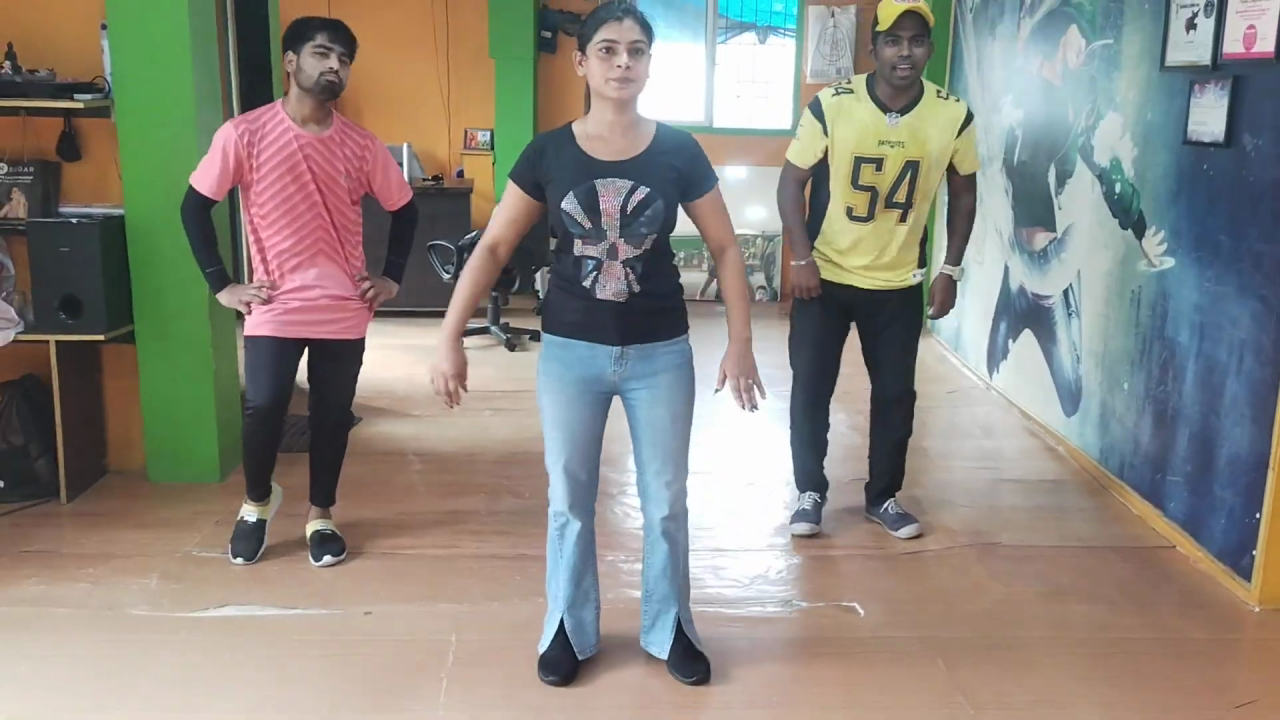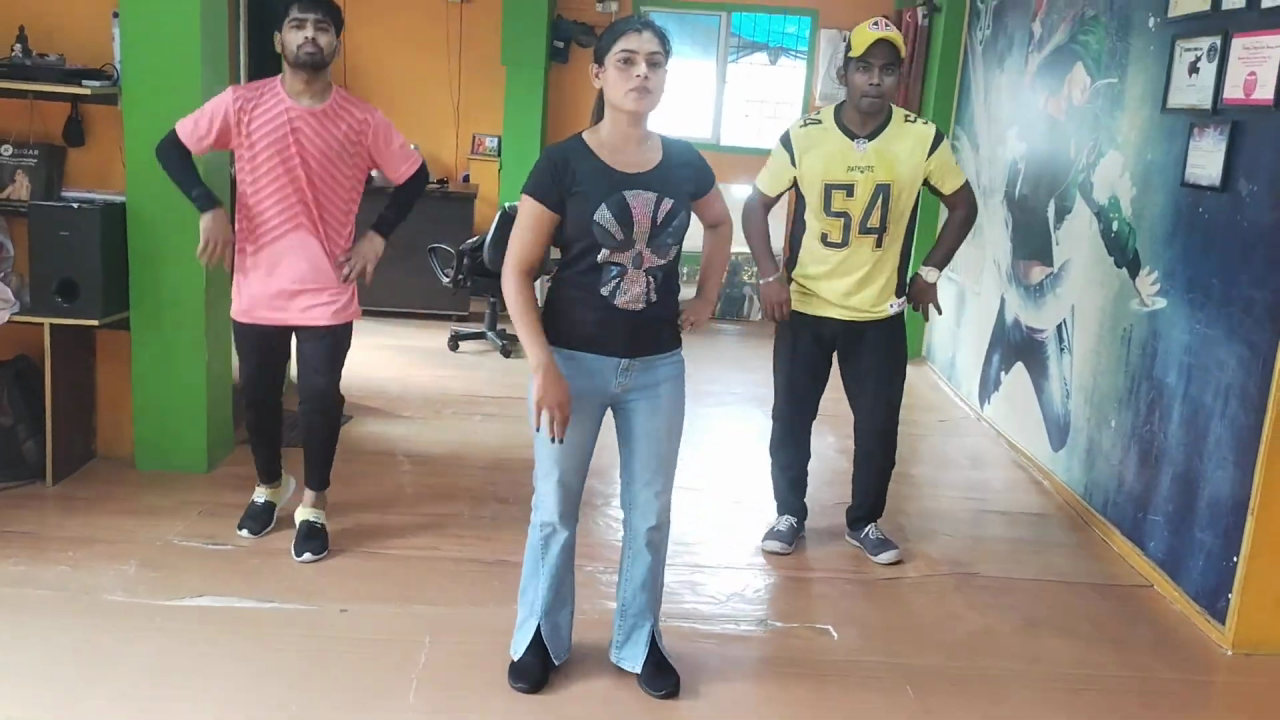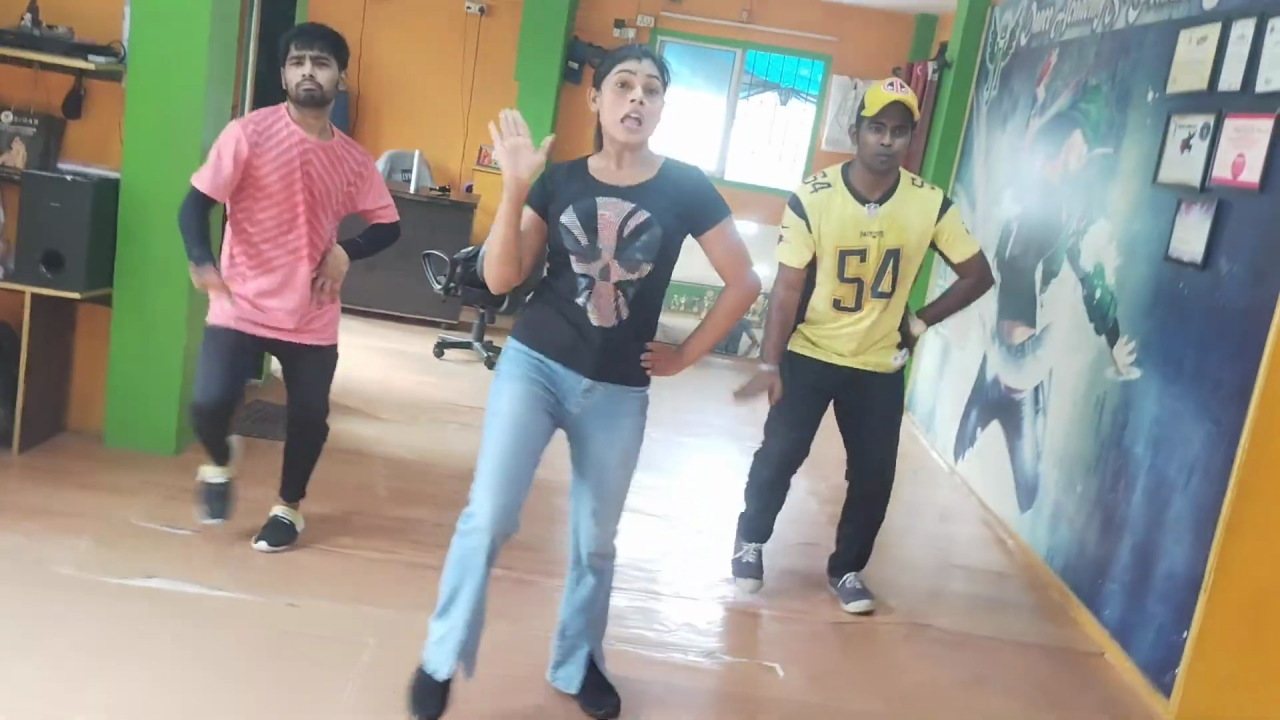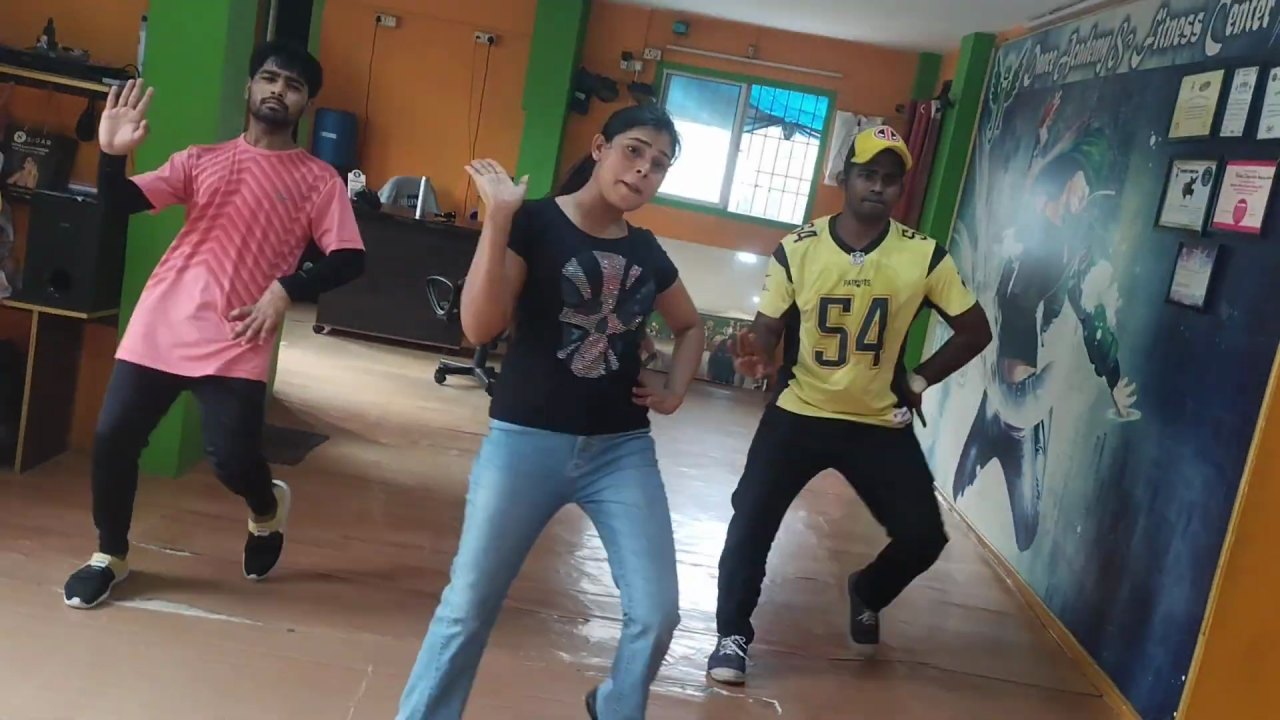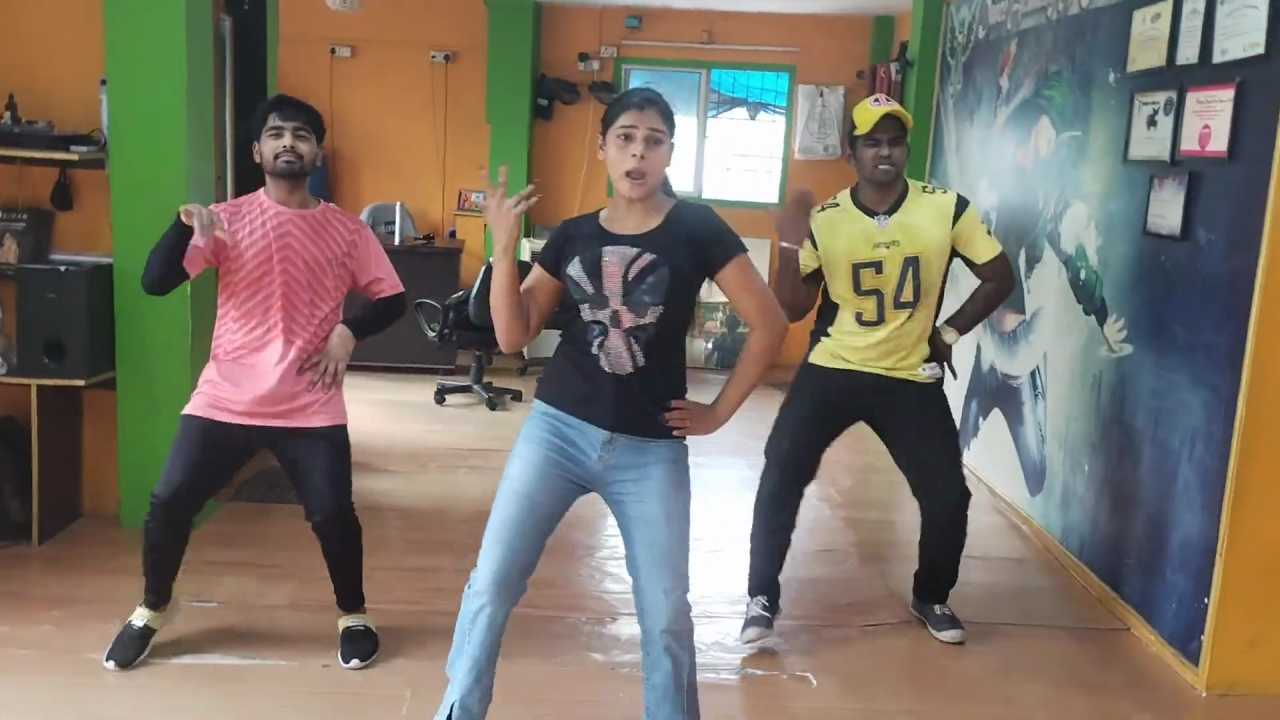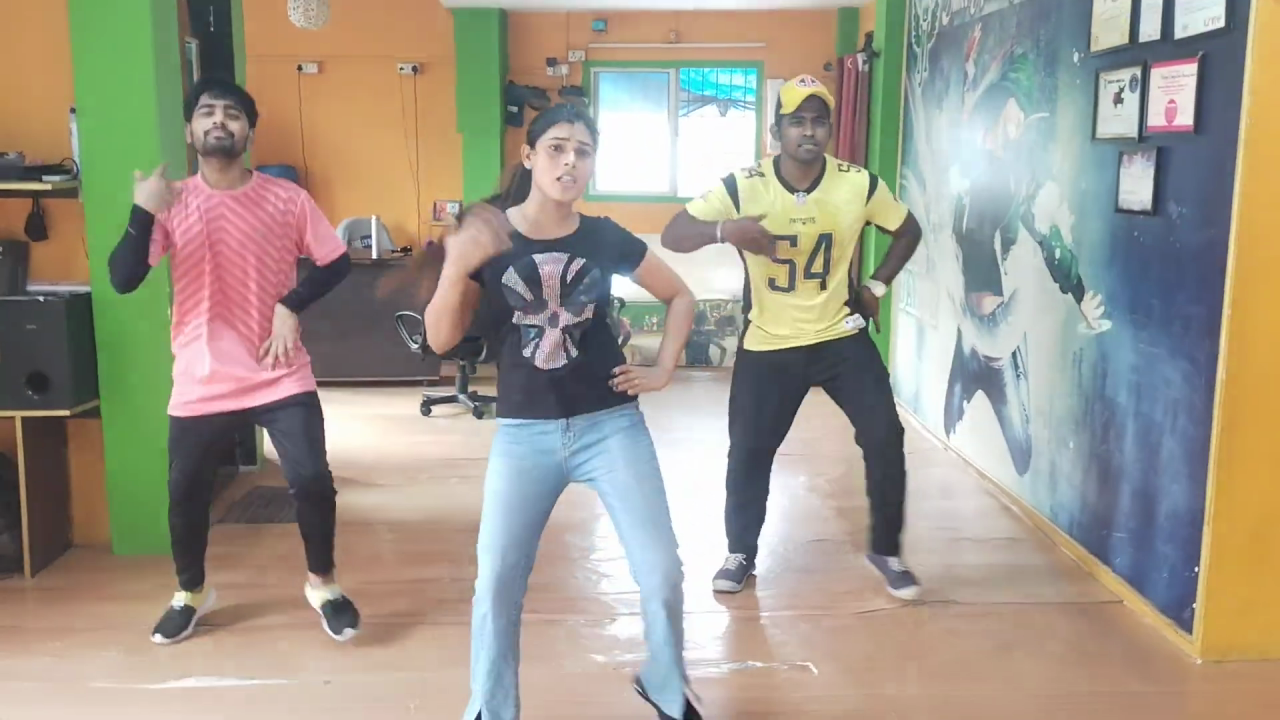
dt=0.5s
person 1, frame 1
left shoulder: (678, 150)
right shoulder: (549, 152)
left elbow: (726, 248)
right elbow: (493, 247)
left wrist: (741, 345)
right wrist: (451, 337)
left hip: (659, 353)
right hip: (570, 351)
left knee: (666, 500)
right knee: (569, 499)
left ankle: (669, 628)
right ankle: (567, 628)
person 1, frame 2
left shoulder: (685, 163)
right shoulder: (563, 162)
left elbow: (721, 226)
right elbow: (515, 270)
left wrist: (705, 301)
right wrist: (542, 366)
left hip: (657, 366)
right hip: (574, 361)
left knee: (649, 514)
right knee: (555, 508)
left ankle: (638, 642)
right ankle: (539, 637)
person 1, frame 3
left shoulder: (686, 187)
right shoulder: (561, 179)
left elbow: (743, 285)
right elbow: (500, 275)
left wrist: (685, 356)
right wrist: (514, 186)
left hip: (618, 389)
right hip: (534, 364)
left knee: (594, 539)
right knee: (489, 515)
left ankle: (578, 665)
right ankle: (442, 659)
person 1, frame 4
left shoulder: (645, 250)
right shoulder: (534, 222)
left elbow: (688, 327)
right elbow: (477, 327)
left wrist: (673, 391)
right wrist: (495, 220)
left hip: (622, 449)
right hip: (527, 440)
left knee: (655, 614)
right knee: (468, 606)
person 1, frame 5
left shoulder: (698, 228)
right shoulder: (571, 237)
left elbow: (768, 322)
right elbow: (512, 337)
left wrist: (718, 412)
right wrist: (503, 246)
left hip: (648, 446)
right hip: (556, 429)
left knee: (665, 612)
right knee: (493, 582)
person 1, frame 6
left shoulder: (605, 237)
right shoulder: (485, 235)
left elbow: (679, 297)
right elbow: (439, 338)
left wrist: (661, 370)
right wrist: (457, 266)
left hip: (609, 426)
right hip: (524, 434)
left knee: (661, 573)
right knee: (496, 583)
person 2, frame 1
left shoulder: (362, 145)
right shoulder: (244, 134)
left elbow: (402, 209)
right elbow: (195, 206)
left wrist: (392, 277)
right wrist: (221, 285)
left hip: (344, 307)
right hip: (276, 304)
left knee: (332, 414)
right knee: (263, 405)
left ankle: (320, 515)
right ankle: (256, 503)
person 2, frame 2
left shoulder: (363, 119)
right shoulder: (241, 104)
left elbow: (414, 177)
right elbow: (170, 148)
left wrist: (377, 236)
right wrist: (210, 208)
left hip: (327, 289)
right hip: (259, 285)
left knee: (320, 397)
right knee: (257, 393)
left ankle: (313, 504)
right ankle: (268, 486)
person 2, frame 3
left shoulder: (354, 158)
right shoulder: (250, 134)
left elbow: (384, 223)
right elbow: (196, 205)
left wrist: (346, 248)
right wrist: (204, 263)
left hip: (313, 309)
right hip: (244, 299)
left knee: (308, 416)
right knee: (209, 401)
left ankle: (288, 506)
right ankle: (218, 462)
person 2, frame 4
left shoulder: (319, 179)
right shoulder: (202, 159)
left elbow: (348, 260)
right elbow: (118, 203)
left wrist: (285, 290)
right wrist: (111, 152)
left hip: (236, 341)
right hip: (161, 326)
left knee: (232, 457)
right knee: (112, 439)
left ankle: (267, 510)
right ankle: (110, 554)
person 2, frame 5
left shoulder: (348, 229)
right shoulder: (225, 219)
left elbow: (391, 298)
right elbow: (154, 284)
left wrist: (350, 328)
right wrist: (182, 223)
left hip: (309, 400)
right hip: (230, 391)
left knee: (332, 512)
right knee: (172, 500)
left ankle: (354, 615)
right ankle: (151, 611)
person 2, frame 6
left shoulder: (287, 199)
right shoulder: (167, 203)
left elbow: (336, 262)
right elbow: (123, 279)
left wrist: (290, 306)
right wrist: (142, 211)
left hip: (278, 372)
right hip: (202, 378)
left knee: (310, 478)
right knee: (185, 491)
left ankle: (323, 583)
right ankle: (191, 593)
person 3, frame 1
left shoulder: (952, 116)
right shoulder: (830, 106)
left elbow: (964, 192)
right elbow: (792, 182)
left wrist: (951, 269)
right wrist: (798, 257)
left hip: (898, 285)
right hip: (825, 277)
left knee: (895, 395)
right knee: (810, 386)
left ankle: (883, 495)
right ankle: (810, 490)
person 3, frame 2
left shoulder: (923, 138)
right shoulder: (801, 137)
left elbow: (963, 207)
right elbow: (756, 208)
left wrist: (929, 273)
right wrist: (769, 276)
left hip: (879, 314)
right hip: (804, 309)
left knee: (878, 425)
right knee: (791, 418)
left ankle: (864, 521)
right ankle: (790, 513)
person 3, frame 3
left shoulder: (932, 203)
right shoulder: (812, 199)
left elbow: (978, 276)
right elbow: (787, 289)
left wrist: (916, 322)
right wrist: (770, 365)
left hip: (879, 364)
right hip: (809, 353)
left knee: (873, 475)
right knee: (780, 454)
left ankle: (847, 569)
right ankle: (751, 537)
person 3, frame 4
left shoulder: (924, 256)
right shoulder: (796, 249)
left elbow: (975, 330)
right elbow: (767, 332)
left wrist: (916, 383)
right wrist: (753, 348)
left hip: (880, 424)
right hip: (799, 413)
left knee: (924, 535)
right knee: (752, 519)
left ankle: (867, 597)
right ankle: (732, 633)
person 3, frame 5
left shoulder: (948, 207)
right shoulder: (824, 219)
left elbow: (1000, 276)
right elbow: (794, 307)
left wrist: (948, 331)
right wrist: (791, 247)
left hip: (911, 376)
right hip: (834, 367)
left knee: (947, 494)
right knee: (784, 465)
left ankle: (931, 599)
right ankle: (762, 597)
person 3, frame 6
left shoulder: (859, 183)
right shoulder: (741, 185)
left elbow: (908, 231)
right elbow: (672, 235)
left wrist: (875, 286)
right wrist: (722, 229)
left hip: (839, 336)
right hip: (766, 345)
left knee: (883, 434)
right knee: (748, 457)
left ankle: (886, 551)
right ankle: (740, 553)
person 4, frame 1
left shoulder: (1087, 102)
right shoulder: (1026, 96)
left elbow: (1112, 174)
left wrist: (1142, 233)
left hip: (1057, 261)
right hip: (1020, 256)
left knee: (1068, 381)
right knee: (995, 364)
person 4, frame 2
left shoulder: (1091, 140)
right shoulder: (1033, 124)
left elbow: (1110, 216)
left wrist: (1136, 275)
left hip: (1050, 295)
right hip: (1017, 286)
left knee: (1055, 412)
right knee: (986, 394)
person 4, frame 3
left shoulder: (1084, 214)
right shoulder: (1027, 192)
left elbow: (1096, 283)
left wrist: (1115, 344)
left hip: (1032, 352)
right hip: (1000, 344)
left knee: (1025, 461)
right knee: (964, 442)
person 4, frame 4
left shoulder: (1084, 255)
right shoulder: (1027, 233)
left elbow: (1097, 327)
left wrist: (1114, 383)
left hip: (1032, 396)
right hip: (999, 385)
left knee: (1025, 505)
right knee: (961, 483)
person 4, frame 5
left shoulder: (1060, 202)
right shoulder: (1001, 183)
left elbow: (1080, 265)
left wrist: (1105, 321)
left hip: (1025, 345)
right hip: (991, 337)
left knee: (1032, 454)
right knee: (966, 437)
person 4, frame 6
left shoulder: (1029, 180)
right shoulder: (972, 170)
left elbow: (1055, 246)
left wrist: (1081, 297)
left hip: (1004, 324)
right hip: (970, 319)
left knee: (1017, 438)
right knee: (952, 423)
